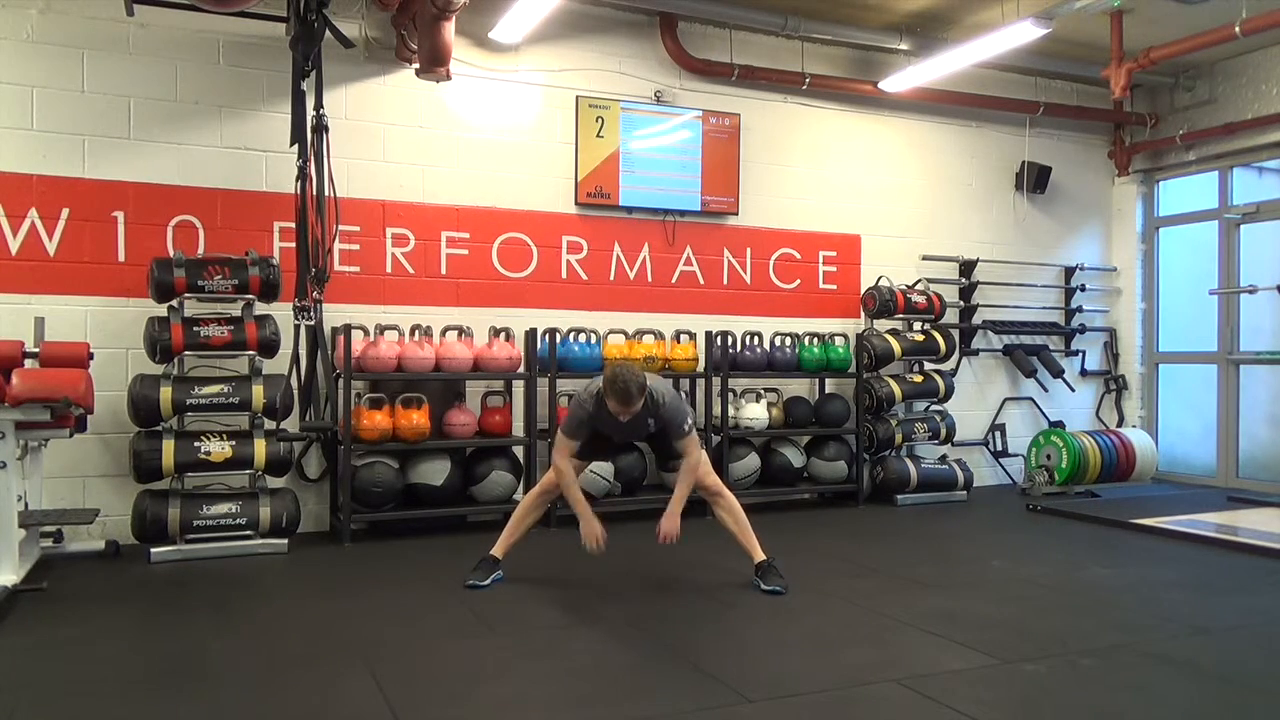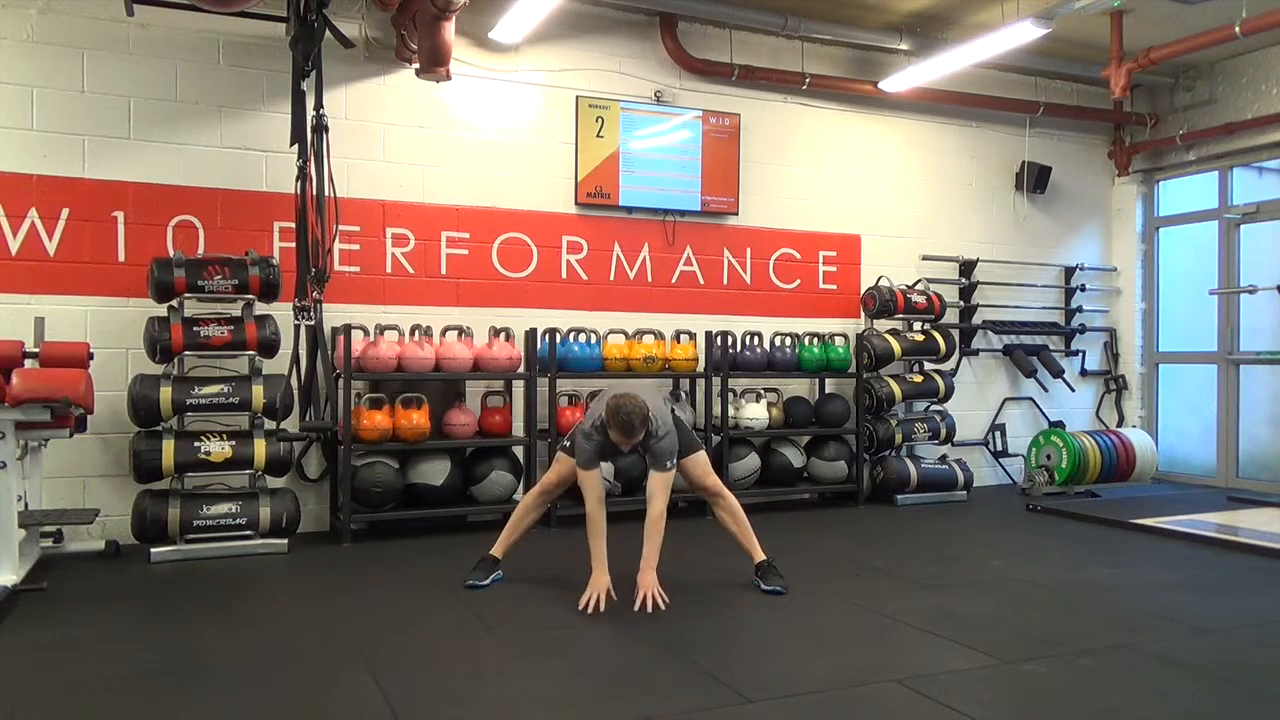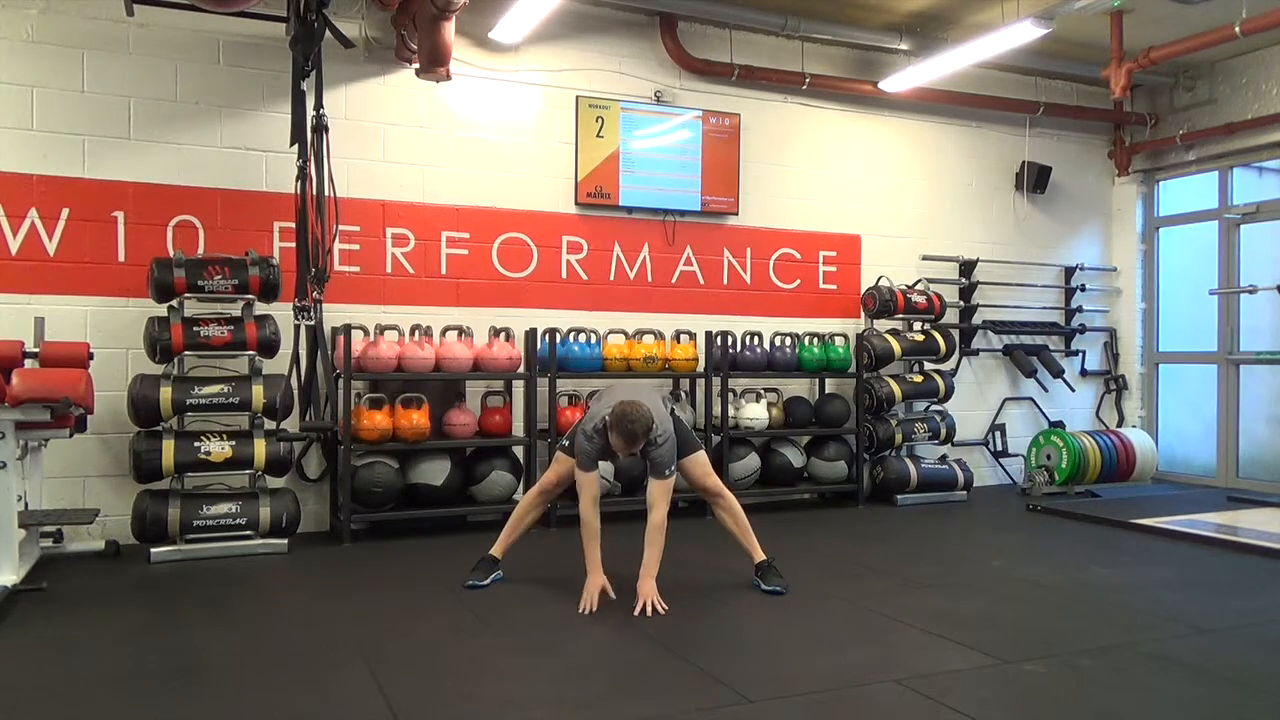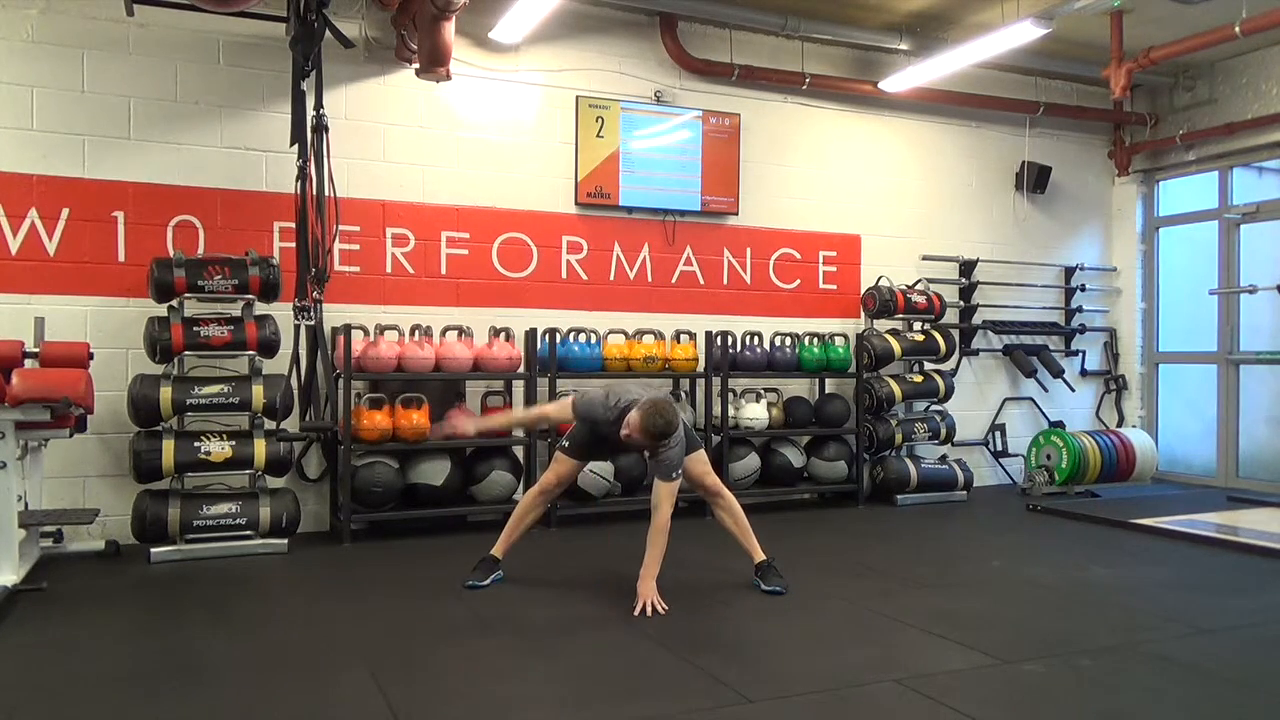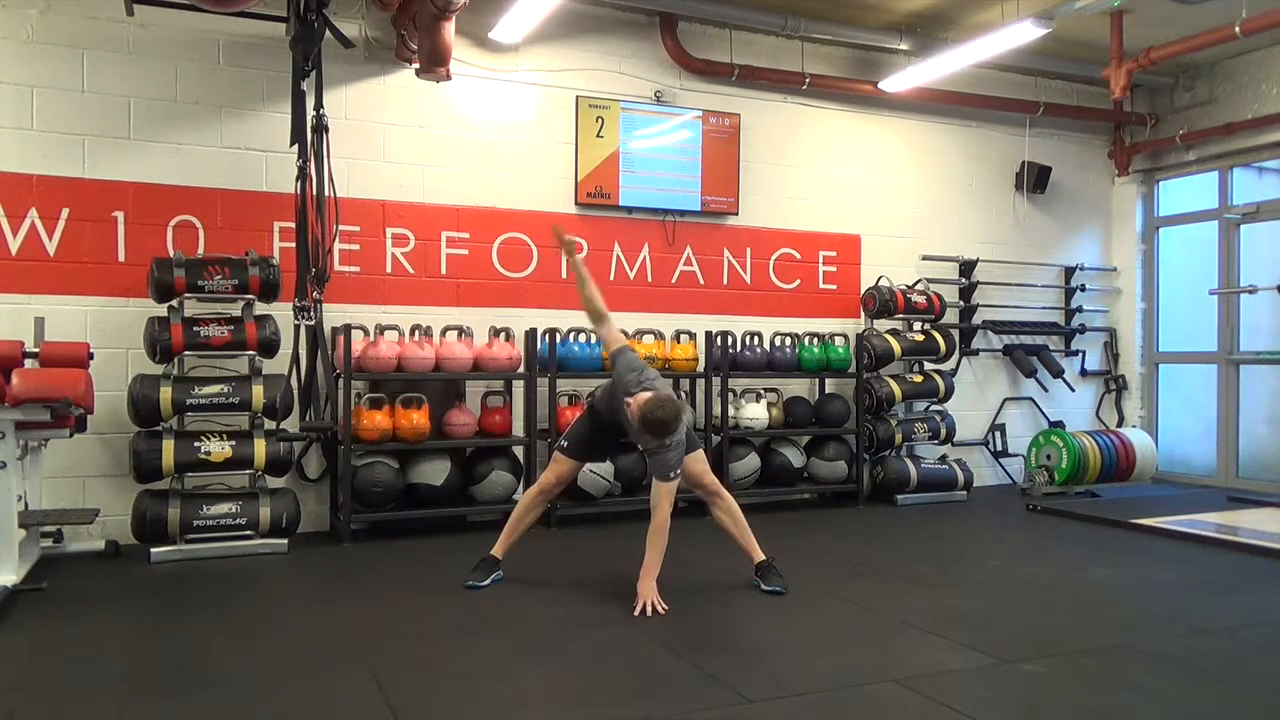
dt=0.4s
person 1, frame 1
left shoulder: (666, 399)
right shoulder: (586, 400)
left elbow: (691, 456)
right elbow: (561, 460)
left wrist: (673, 512)
right wrist: (586, 517)
left hip: (657, 429)
right hip: (601, 429)
left knee: (711, 486)
right knee: (549, 485)
left ankle: (762, 564)
right ankle: (493, 559)
person 1, frame 2
left shoulder: (662, 430)
right shoulder: (590, 430)
left elbow: (657, 505)
right elbow: (594, 505)
left wrist: (648, 571)
right wrist: (599, 572)
left hip: (661, 416)
right hip: (605, 425)
left knee: (711, 487)
right knee: (549, 485)
left ankle: (762, 564)
right ankle: (493, 559)
person 1, frame 3
left shoulder: (661, 435)
right shoulder: (591, 430)
left elbow: (658, 511)
right elbow: (589, 505)
left wrist: (648, 578)
right wrist: (594, 573)
left hip: (661, 412)
right hip: (604, 416)
left knee: (712, 487)
right knee: (549, 484)
left ankle: (763, 564)
right ankle: (492, 560)
person 1, frame 4
left shoulder: (671, 443)
right shoulder: (609, 404)
left elbow: (662, 513)
right elbow: (544, 414)
left wrist: (647, 580)
right wrist: (478, 425)
left hip: (660, 427)
right hip: (602, 422)
left knee: (712, 487)
right knee: (550, 483)
left ankle: (762, 564)
right ankle: (492, 559)
person 1, frame 5
left shoulder: (668, 444)
right shoulder: (632, 373)
left elbow: (661, 514)
right elbow: (602, 318)
left wrist: (648, 582)
right wrist: (573, 257)
left hip: (658, 424)
right hip: (603, 413)
left knee: (710, 489)
right knee: (549, 484)
left ankle: (762, 565)
right ankle: (494, 561)
